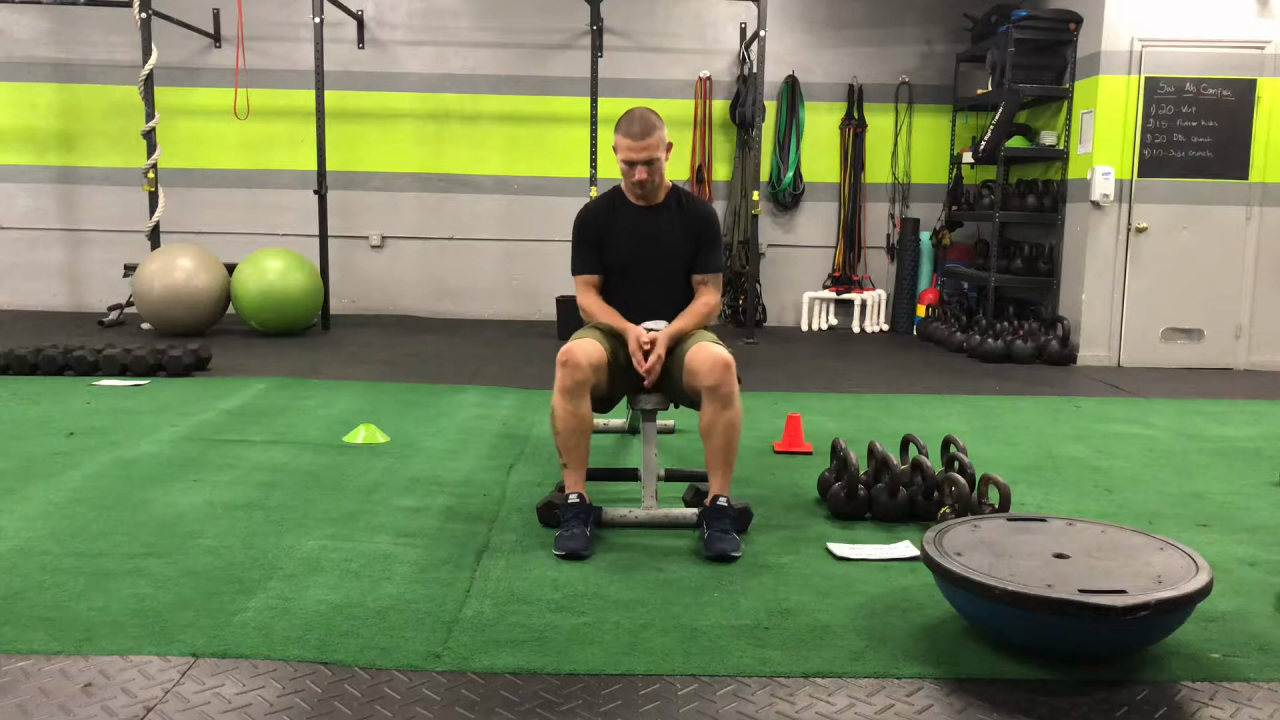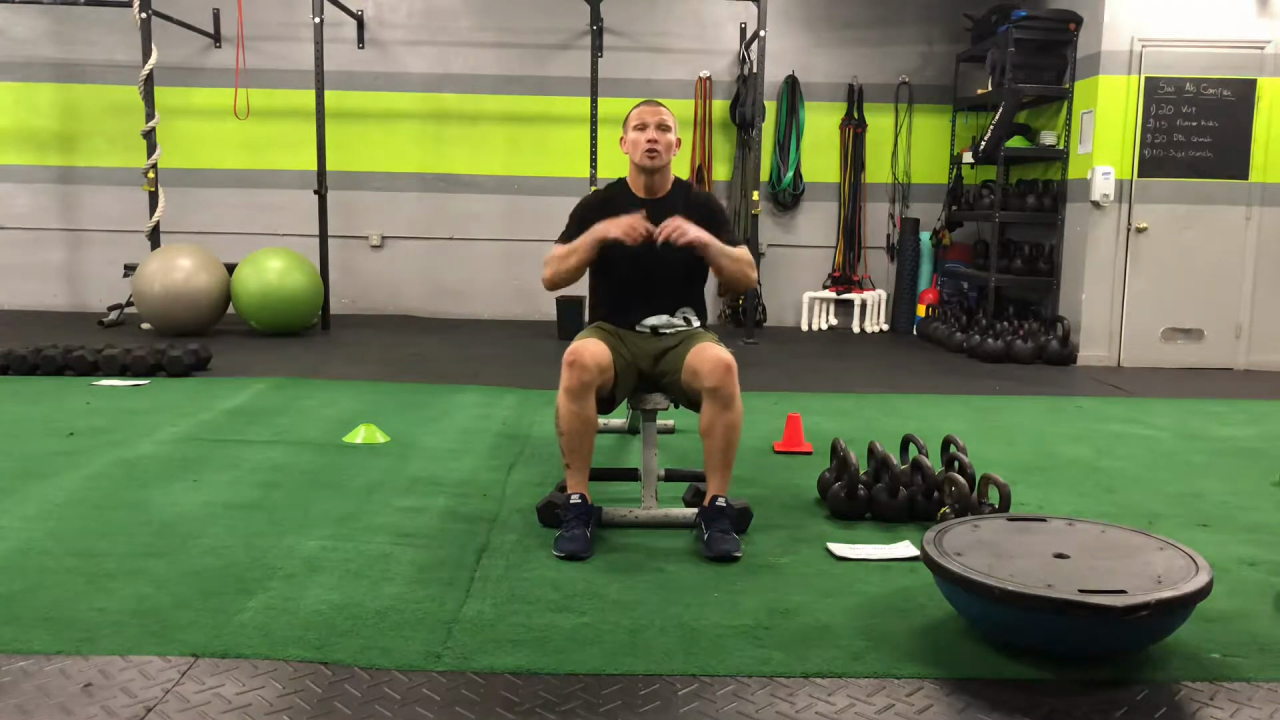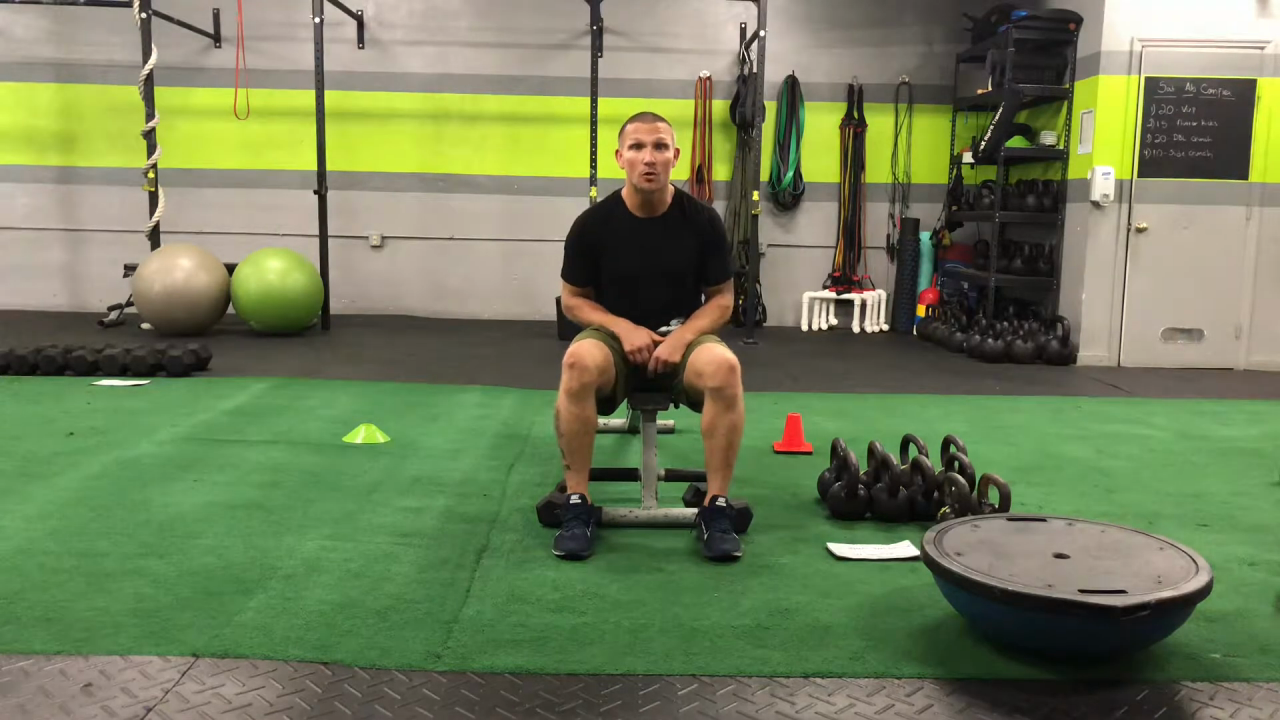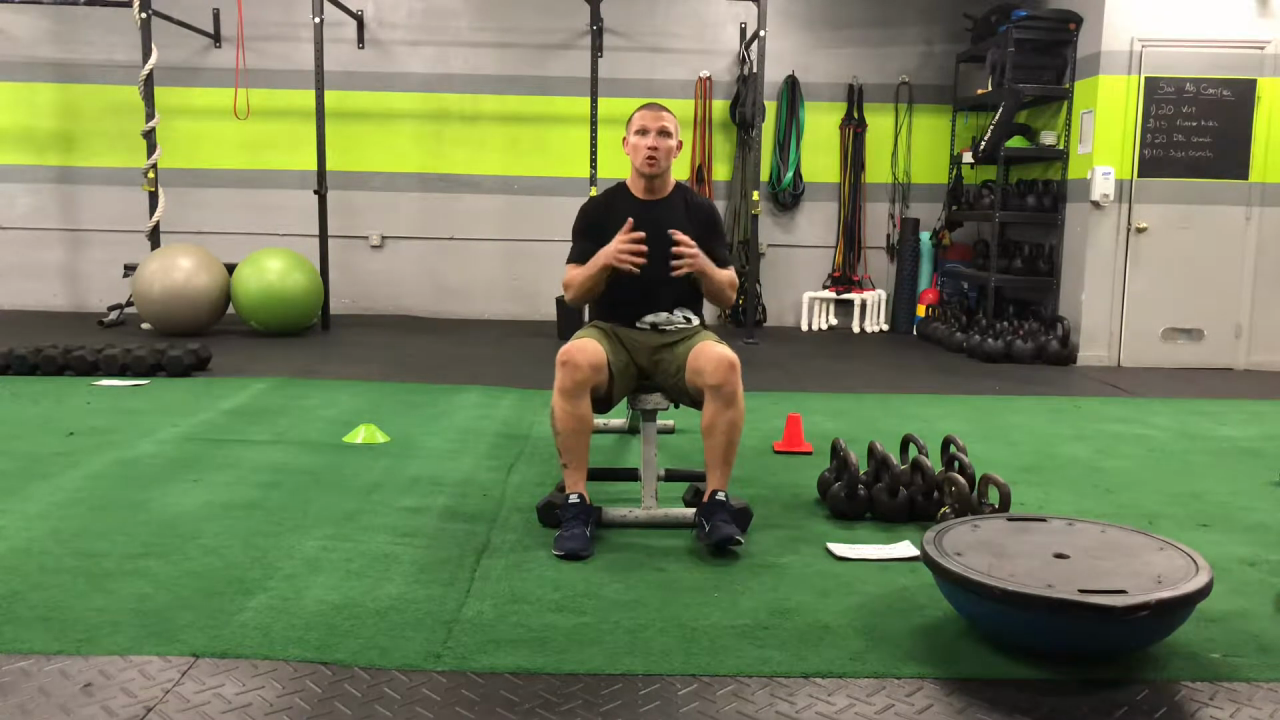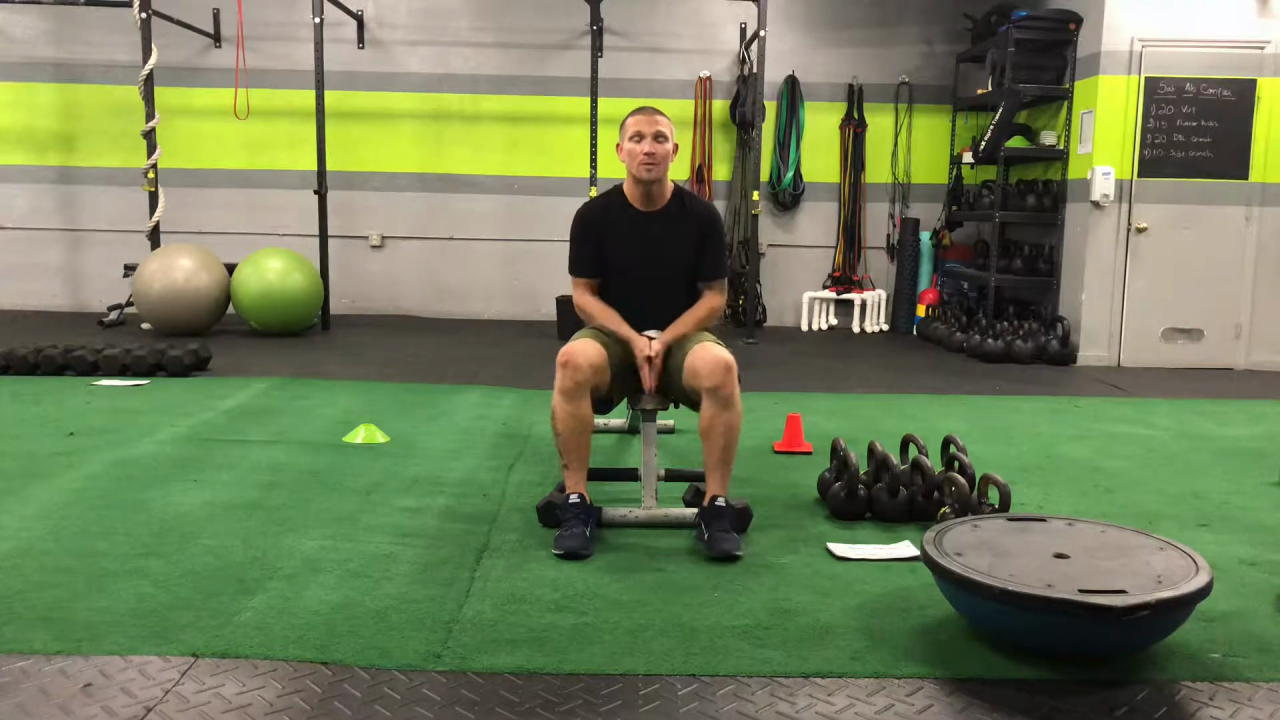
dt=1s
person 1, frame 1
left shoulder: (698, 214)
right shoulder: (594, 215)
left elbow: (709, 295)
right elbow: (587, 294)
left wrist: (667, 336)
right wrist: (629, 331)
left hip: (680, 335)
right hip: (615, 334)
left knee: (720, 366)
right knee: (572, 360)
left ankle: (718, 507)
right ankle: (575, 503)
person 1, frame 2
left shoulder: (700, 205)
right shoulder: (598, 204)
left elbow: (746, 280)
right elbow: (551, 278)
left wrist: (703, 238)
right wrist: (598, 232)
left hip: (682, 334)
right hip: (615, 333)
left knee: (722, 368)
right knee: (578, 360)
left ankle: (715, 507)
right ankle: (577, 504)
person 1, frame 3
left shoulder: (703, 221)
right shoulder: (592, 224)
left elbow: (721, 299)
right elbow: (573, 299)
left wrist: (682, 336)
right wrist: (623, 327)
left hip: (682, 337)
right hip: (615, 334)
left knee: (724, 367)
right knee: (578, 362)
left ankle: (715, 508)
right ankle: (577, 505)
person 1, frame 4
left shoulder: (700, 211)
right shoulder: (599, 209)
left elbow: (728, 296)
right elbow: (572, 293)
left wrist: (705, 267)
right wrist: (602, 260)
left hip: (681, 335)
right hip: (613, 332)
left knee: (725, 365)
right knee: (571, 361)
left ankle: (715, 502)
right ankle: (576, 503)
person 1, frame 5
left shoulder: (702, 216)
right shoulder: (594, 215)
left elbow: (714, 298)
right elbow: (583, 294)
left wrist: (663, 341)
right wrist: (633, 339)
left hip: (680, 337)
right hip: (615, 336)
left knee: (721, 367)
right knee: (572, 361)
left ankle: (715, 507)
right ankle: (577, 504)
